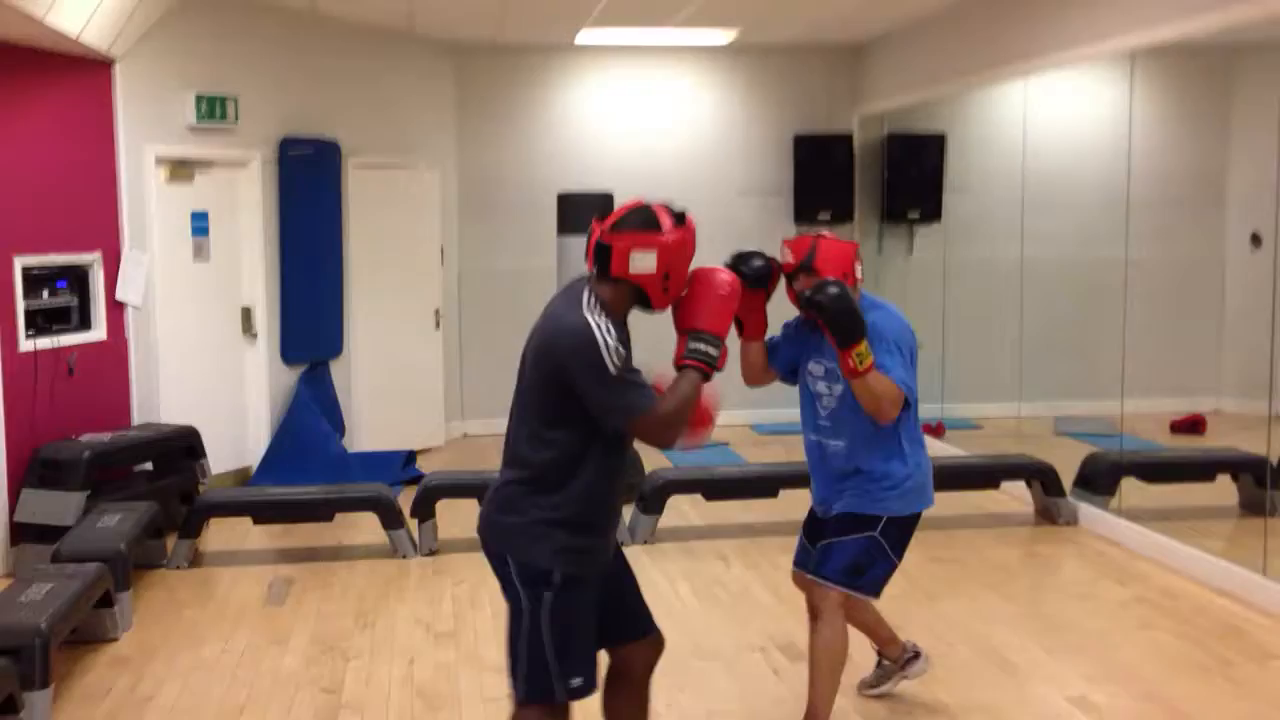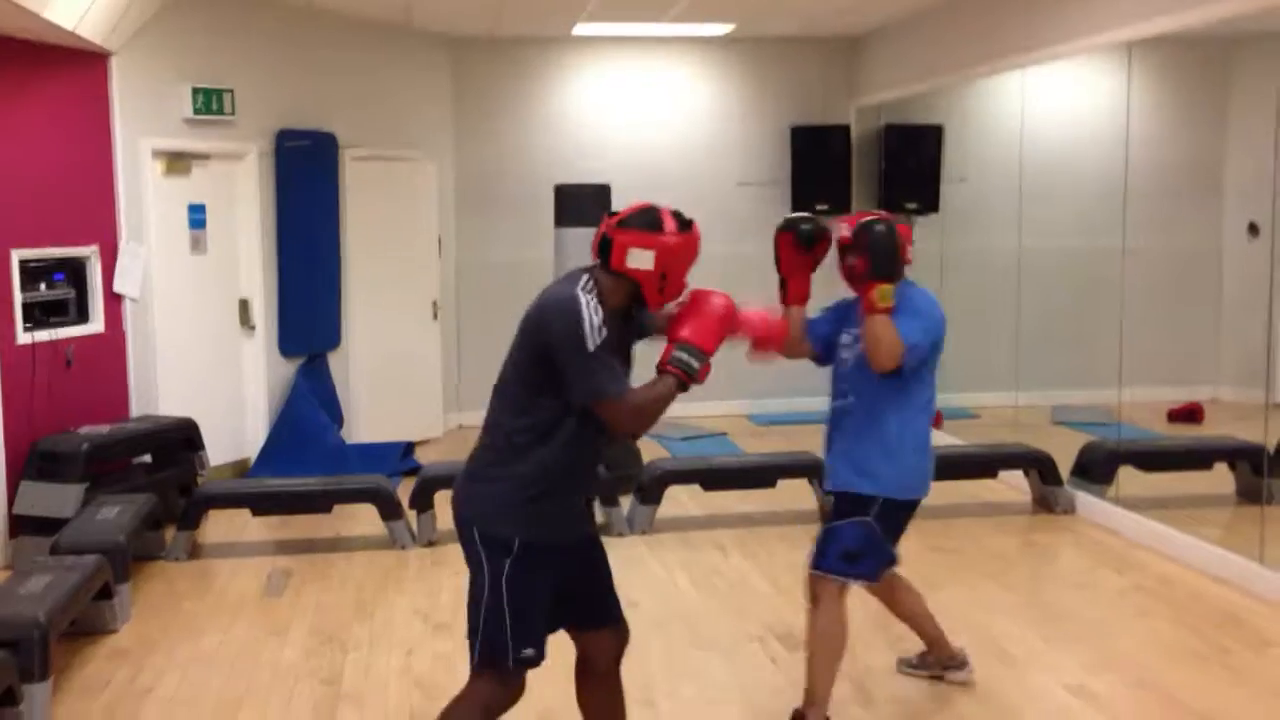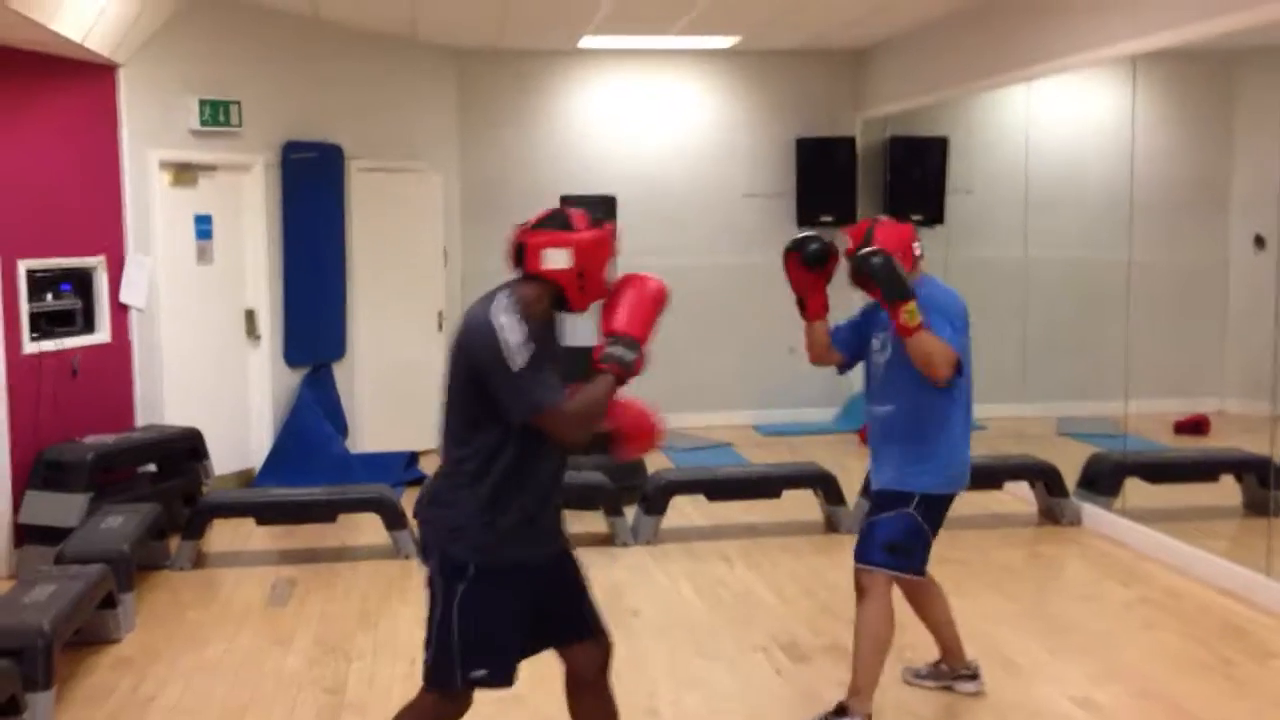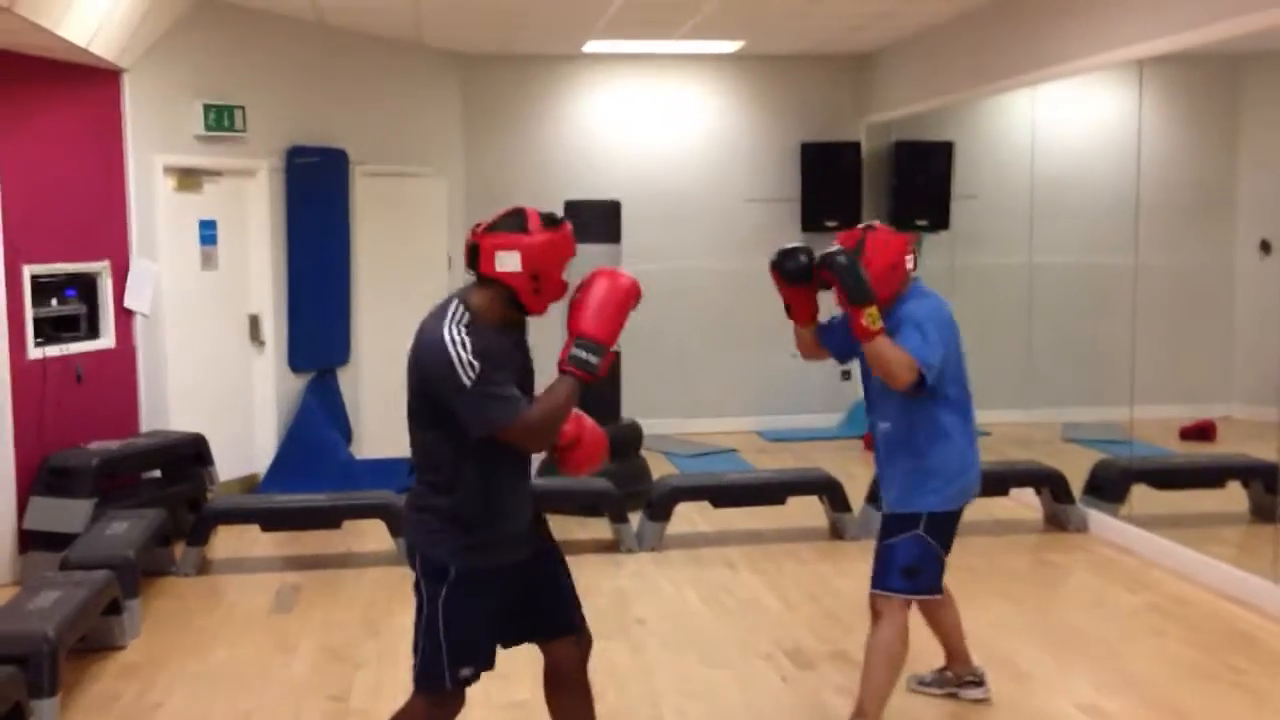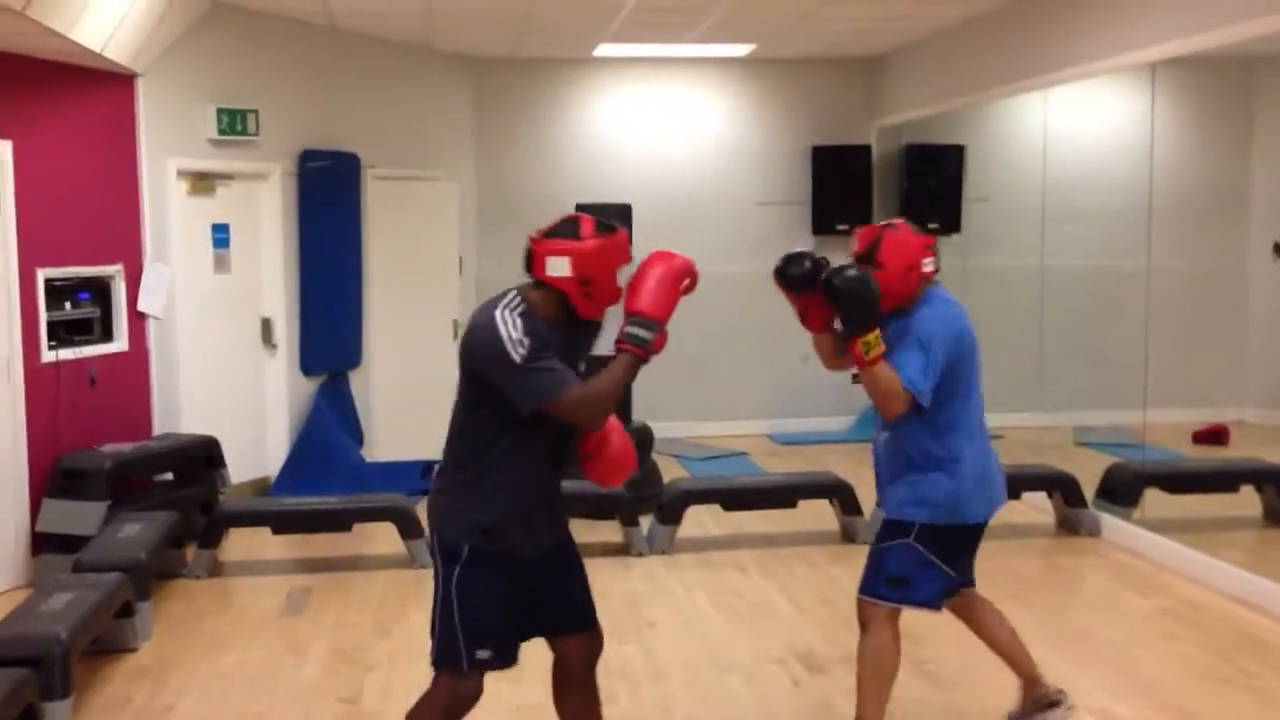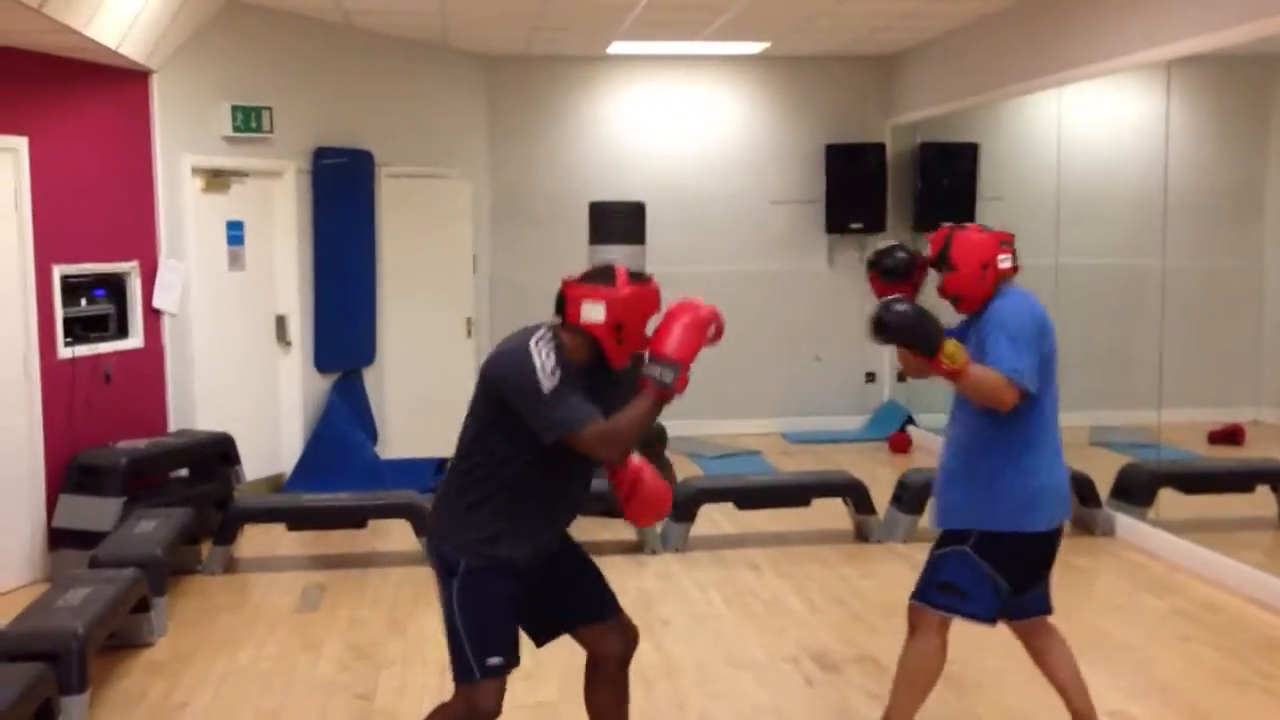
dt=0.3s
person 1, frame 1
left shoulder: (596, 305)
right shoulder: (582, 331)
right elbow: (660, 430)
left wrist: (658, 391)
right wrist: (701, 346)
left hip: (581, 533)
right hip: (541, 543)
left knee: (637, 651)
person 1, frame 2
left shoulder: (607, 297)
right shoulder: (572, 308)
left elbow: (659, 316)
right elbow: (626, 421)
left wrist: (733, 323)
right wrist: (686, 358)
left hip: (557, 513)
right hip: (508, 518)
left knee: (606, 642)
person 1, frame 3
left shoulder: (533, 315)
right shoulder: (495, 330)
right elbow: (570, 427)
left wrist: (611, 409)
right wrist: (622, 349)
left hip: (533, 533)
right hip: (473, 542)
left knee: (590, 656)
person 1, frame 4
left shoulder: (503, 317)
right shoulder: (448, 341)
right elbow: (529, 433)
left wrist: (561, 420)
right wrist: (586, 350)
left hip: (516, 528)
right hip: (457, 546)
left knee: (570, 650)
person 1, frame 5
left shoulder: (574, 319)
right shoulder: (500, 328)
right elbow: (583, 407)
left wrist: (598, 426)
right wrist: (643, 330)
left hip: (539, 524)
right hip: (476, 531)
left knee: (580, 649)
person 1, frame 6
left shoulder: (599, 362)
right shoulder: (526, 361)
left elbow: (603, 438)
right elbow: (605, 441)
left wrist: (627, 468)
right wrist: (665, 371)
left hip: (538, 540)
right hip: (478, 546)
left knee: (615, 643)
person 2, frame 1
left shoulder: (884, 326)
right shoulder: (808, 327)
left elbow: (885, 409)
right elbow: (756, 374)
left wrist: (850, 342)
right wrist: (750, 314)
left hip: (885, 490)
right hip: (838, 487)
left knee: (827, 598)
right knee: (810, 580)
right ankle: (898, 654)
person 2, frame 2
left shoulder: (919, 307)
right shoulder: (850, 311)
left elbow: (884, 358)
right elbow: (794, 345)
left wrist: (879, 285)
right wrist: (796, 278)
left hip: (884, 473)
right hip: (858, 468)
left knee: (825, 585)
right knee: (872, 571)
right ankle: (946, 655)
person 2, frame 3
left shoulder: (937, 301)
right shoulder: (879, 313)
left elbow: (941, 367)
right elbow: (823, 354)
left wrist: (900, 304)
right wrist: (811, 293)
left hip: (924, 467)
right hip: (897, 465)
left knee: (875, 579)
right knee: (908, 571)
right ankle: (958, 666)
person 2, frame 4
left shoulder: (923, 311)
right shoulder: (881, 311)
left elbow: (900, 375)
right elbow: (812, 347)
left wrist: (861, 309)
right wrist: (799, 299)
left hip: (930, 477)
right hip: (911, 473)
left knee: (890, 600)
right knee: (920, 580)
right ankle: (962, 672)
person 2, frame 5
left shoulder: (934, 322)
right shoulder: (898, 314)
left elbow: (892, 403)
right elbow: (834, 359)
left wrist: (864, 330)
right wrist: (812, 308)
left hip: (934, 493)
right hip: (956, 486)
left knee: (877, 609)
right knee: (959, 596)
person 2, frame 6
left shoulder: (1012, 313)
right shoulder: (989, 315)
left elbow: (1003, 394)
right elbow: (917, 367)
left wrist: (940, 349)
right wrist: (901, 303)
left hip: (1000, 503)
right hip: (1030, 499)
left knee: (928, 616)
right knee: (1029, 620)
